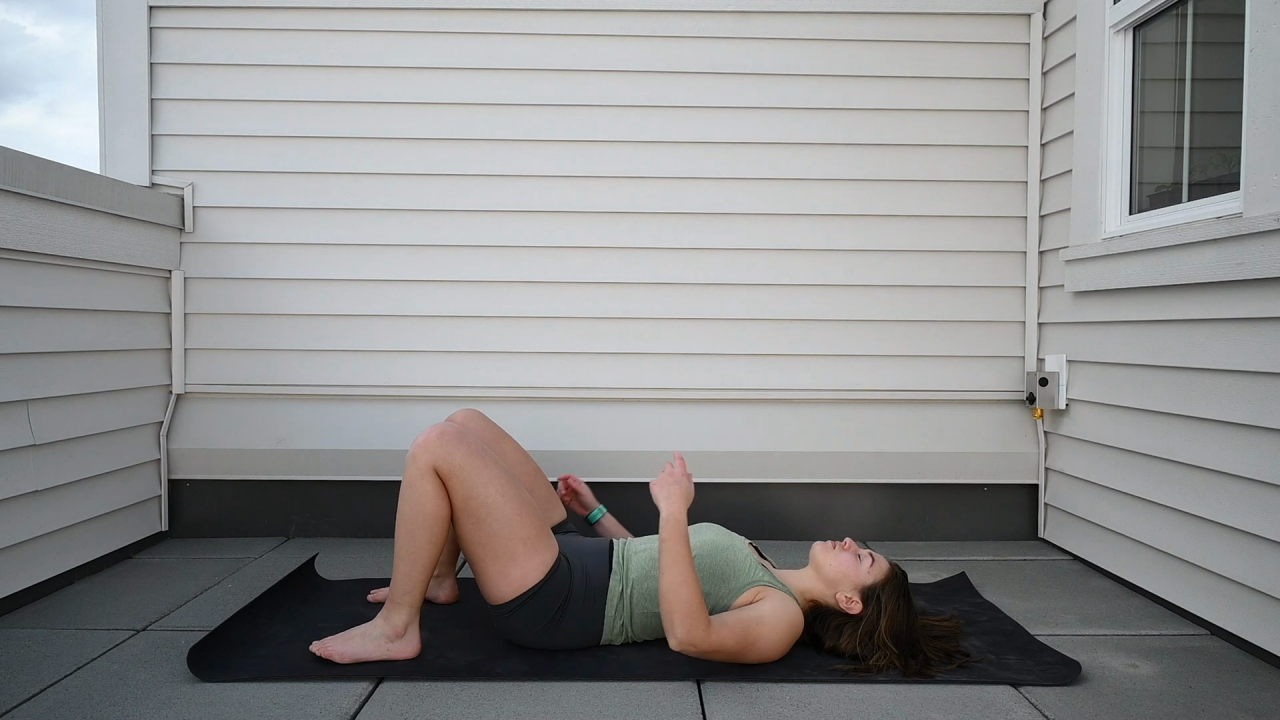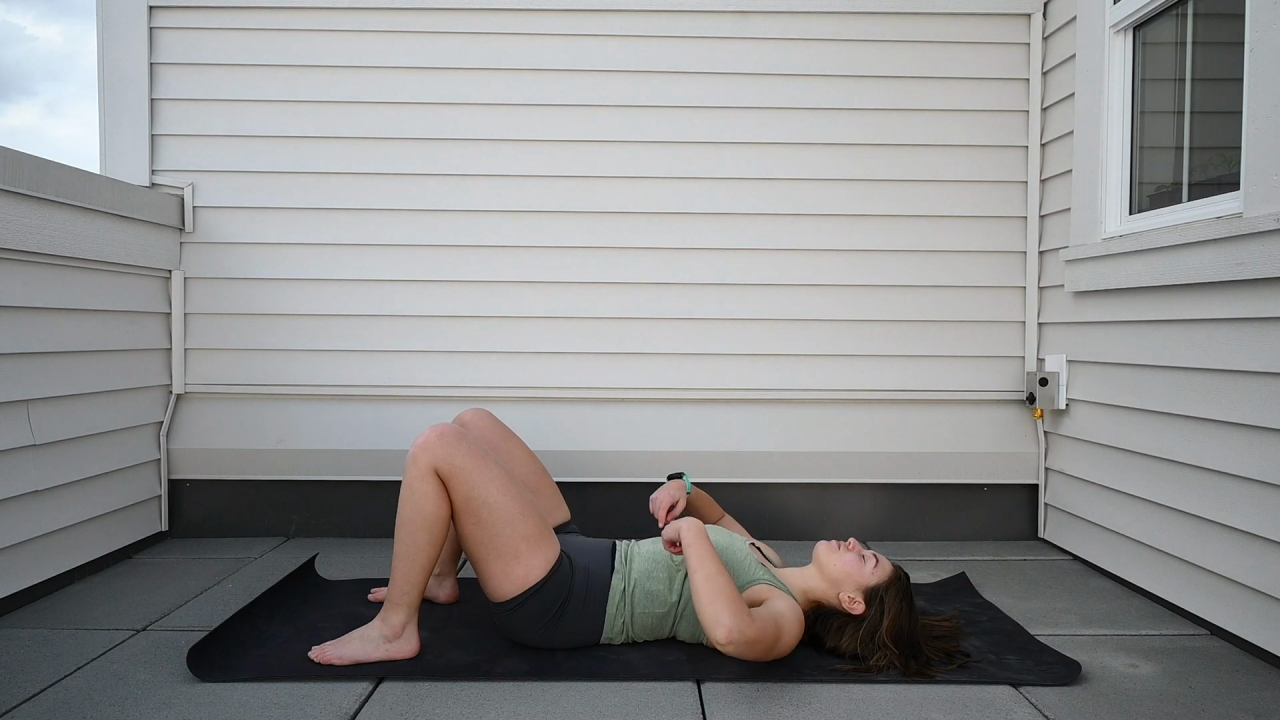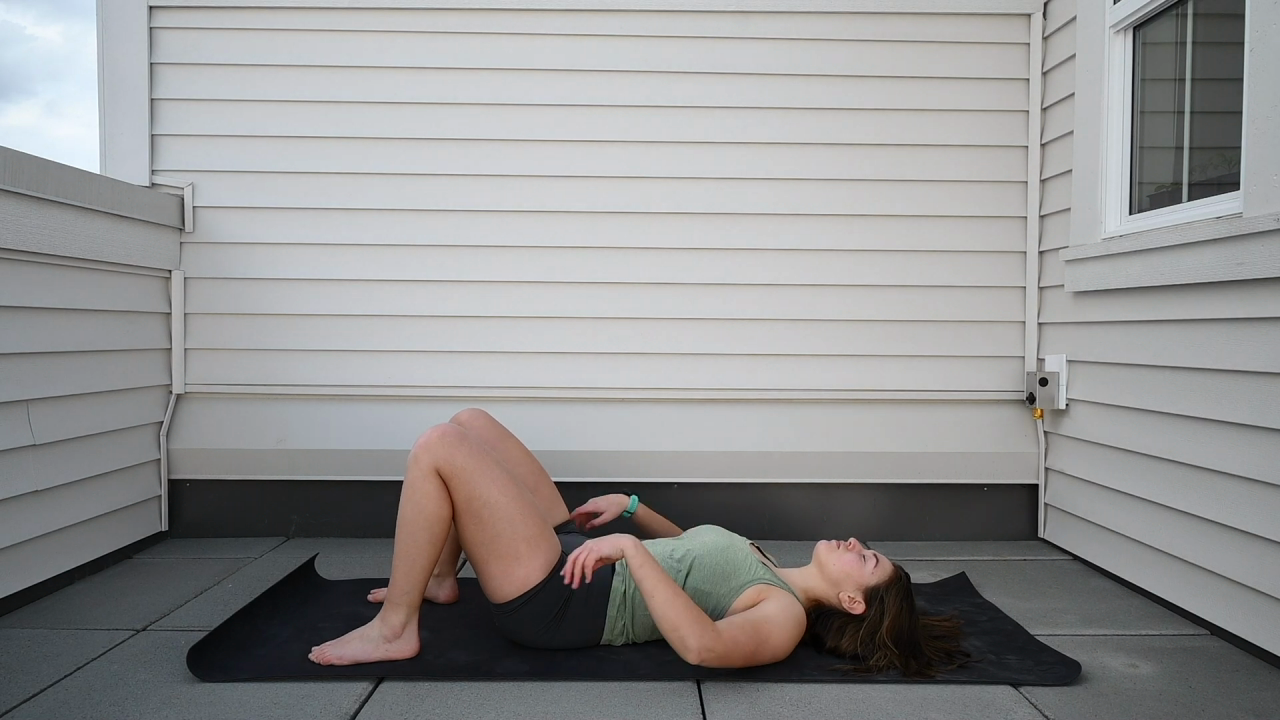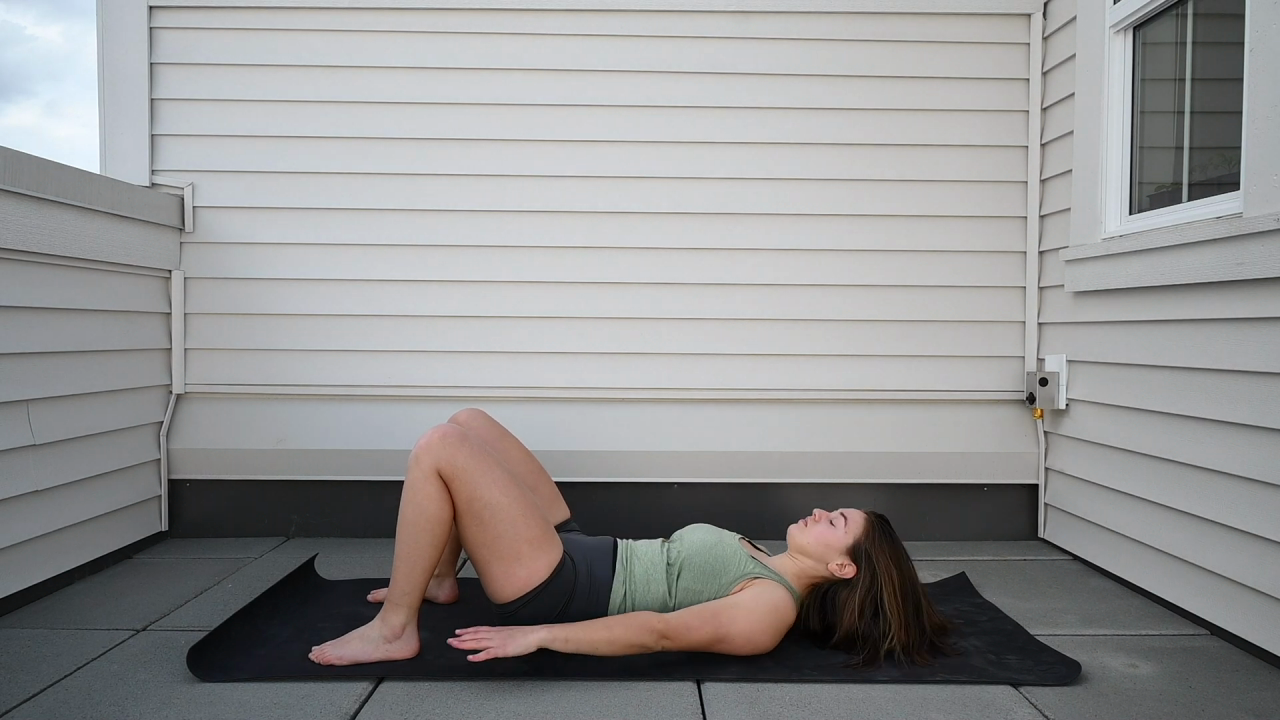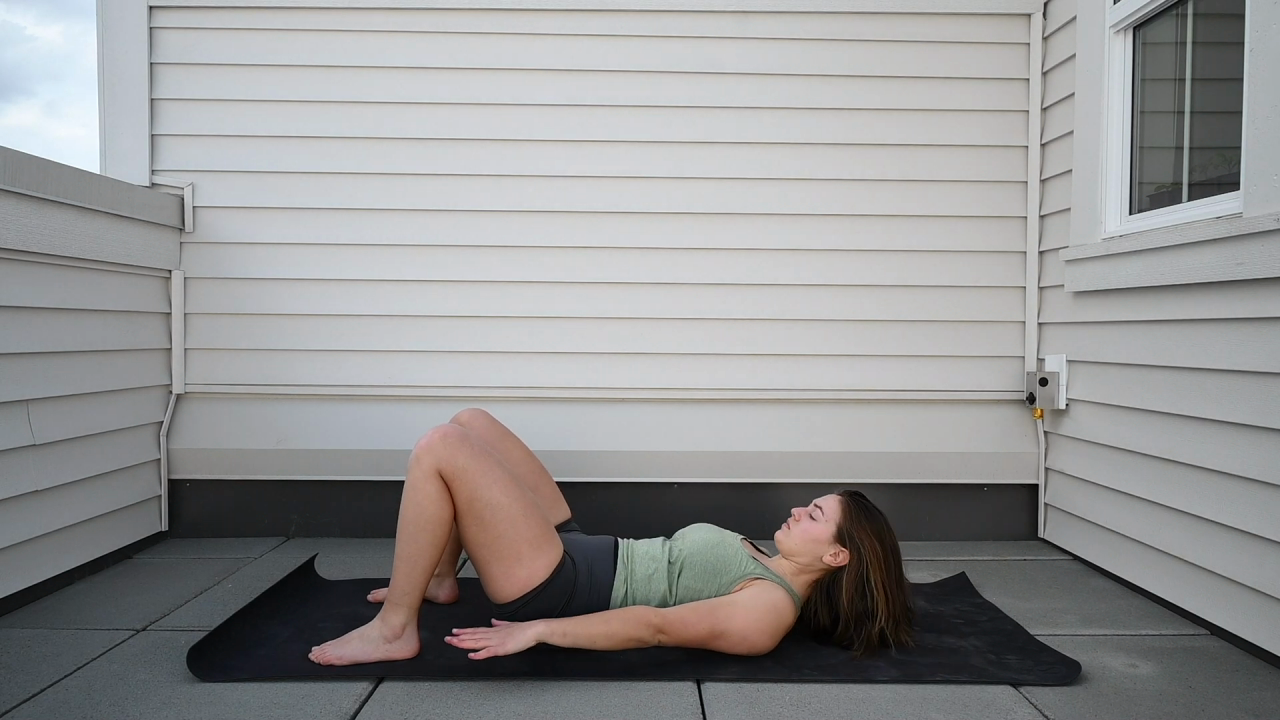
dt=0.5s
person 1, frame 1
left shoulder: (782, 619)
right shoulder: (768, 577)
left elbow: (686, 633)
left wrist: (673, 514)
right wrist: (600, 513)
left hip: (552, 602)
right hip: (573, 557)
left knee: (436, 448)
right knee: (465, 421)
left ankle: (396, 628)
right ankle: (438, 578)
person 1, frame 2
left shoulder: (786, 619)
right shoulder: (770, 571)
left elbow: (730, 631)
right elbow: (717, 522)
left wrist: (692, 532)
right wrist: (683, 491)
left hip: (554, 600)
right hip: (576, 556)
left knee: (436, 447)
right knee: (472, 421)
left ankle: (394, 628)
right ankle: (438, 577)
person 1, frame 3
left shoulder: (785, 619)
right shoulder: (770, 574)
left elbow: (701, 645)
left wrist: (630, 551)
right wrist: (633, 508)
left hip: (554, 604)
right hip: (571, 559)
left knee: (437, 448)
right knee: (469, 422)
left ankle: (393, 631)
right ankle: (438, 578)
person 1, frame 4
left shoulder: (772, 607)
right shoulder: (766, 564)
left elbow: (663, 633)
left wrist: (537, 634)
left hip: (560, 591)
right hip: (585, 554)
left knee: (437, 449)
right knee: (466, 422)
left ankle: (393, 630)
right ankle: (437, 578)
person 1, frame 5
left shoulder: (771, 609)
right shoulder: (762, 567)
left elbow: (658, 626)
left wrist: (535, 630)
left hip: (560, 592)
right hip: (580, 549)
left knee: (438, 450)
right knee: (470, 421)
left ankle: (393, 630)
right ankle: (438, 577)
